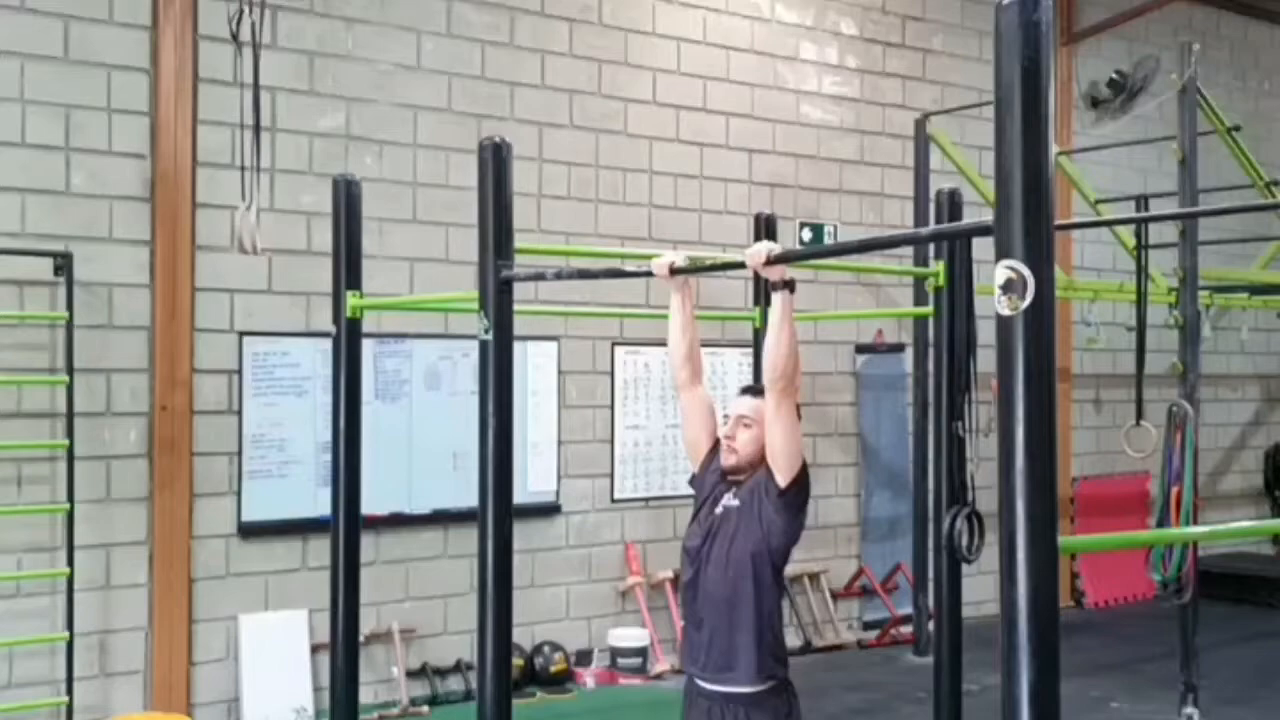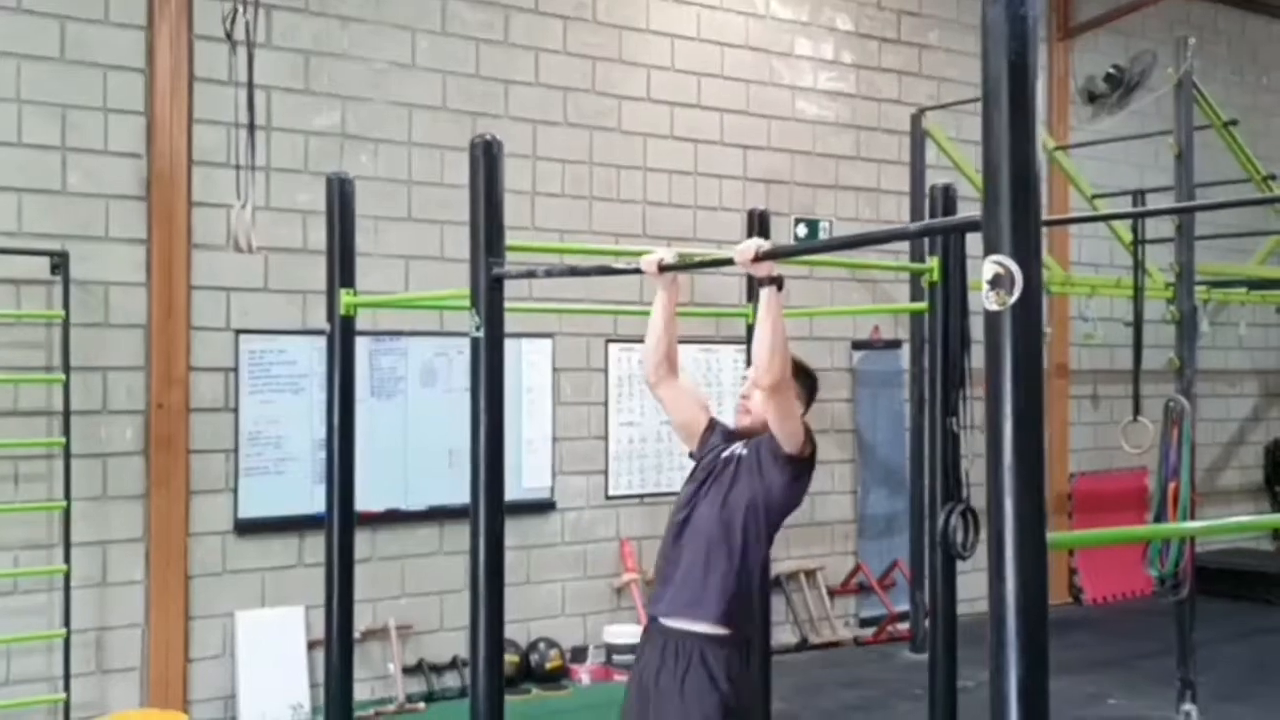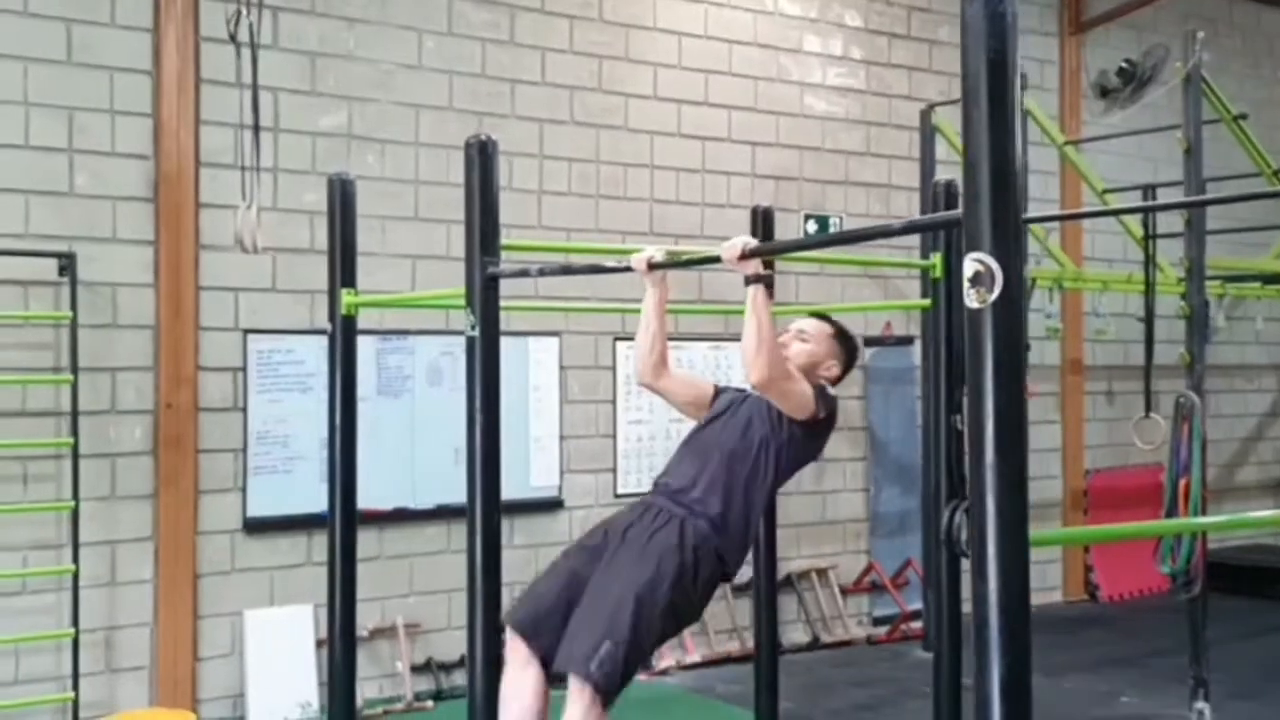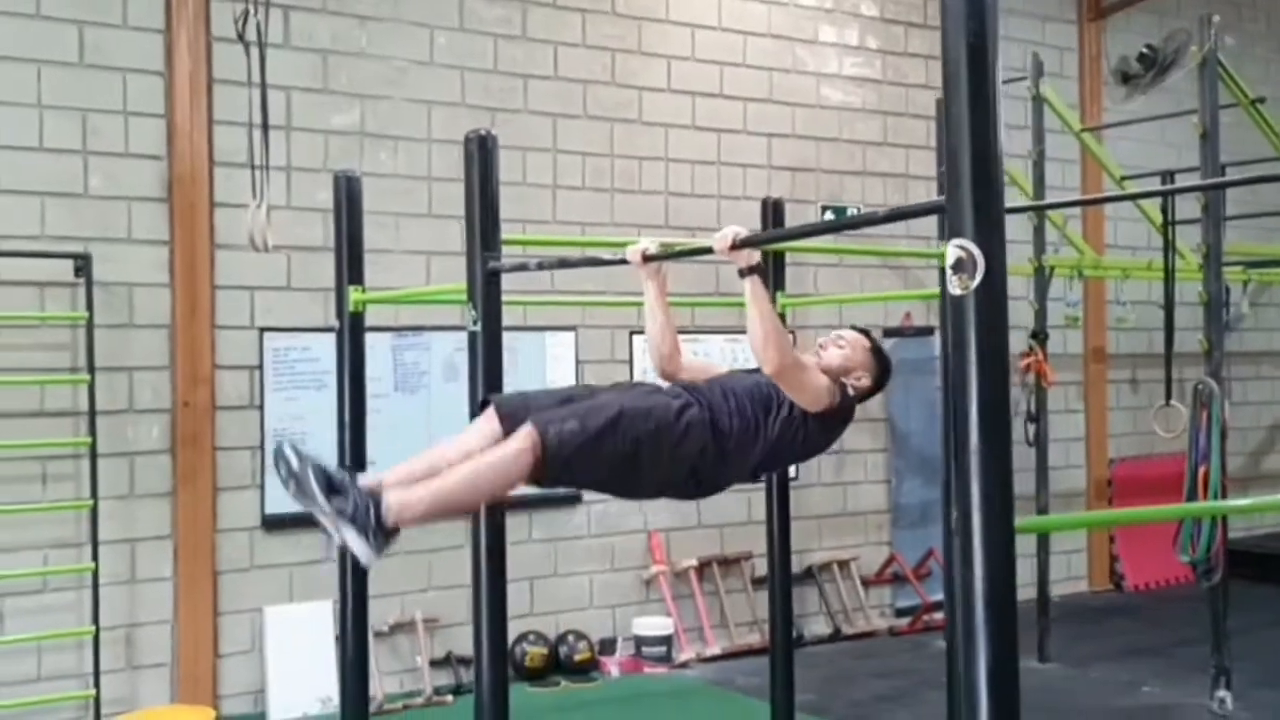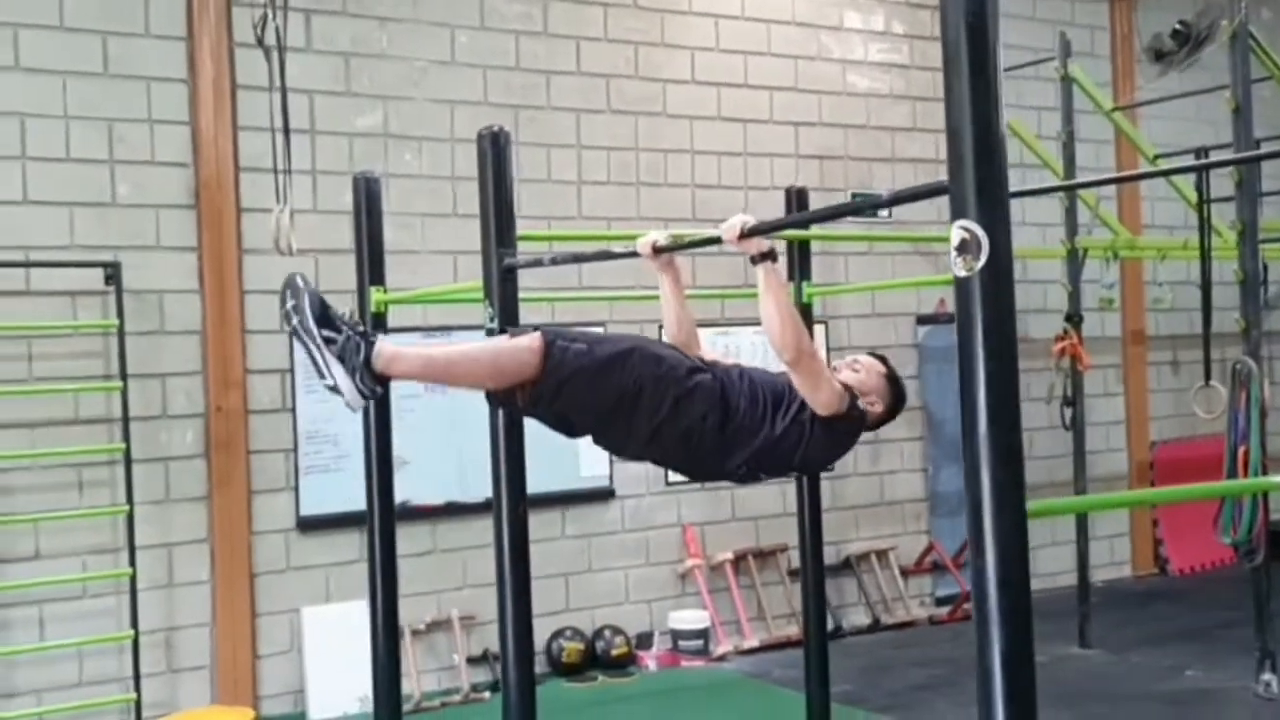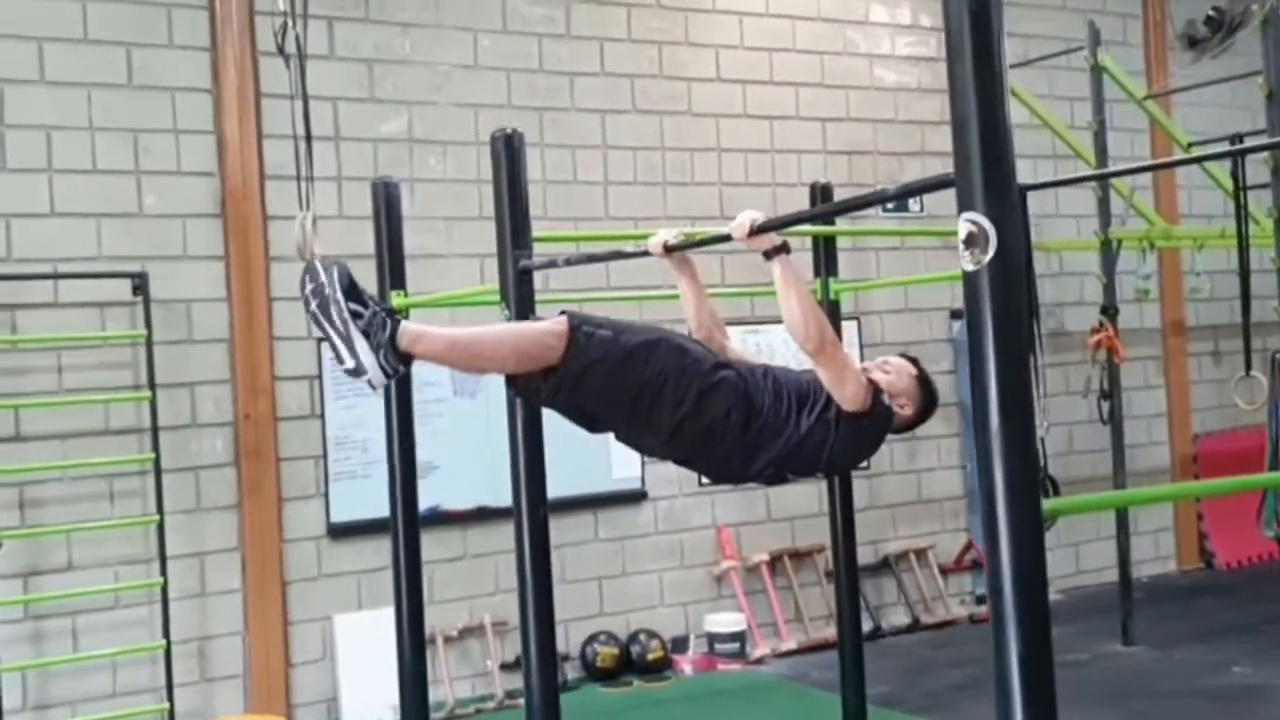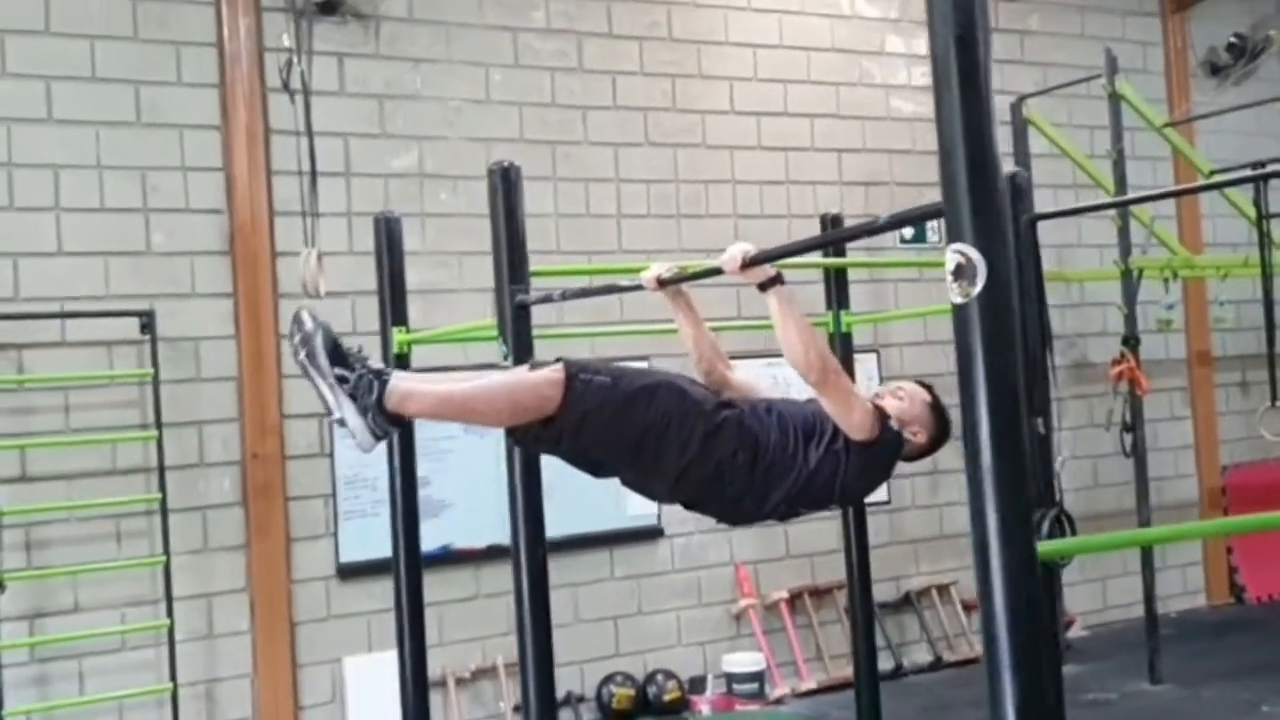
dt=0.4s
person 1, frame 1
left shoulder: (777, 495)
right shoulder: (713, 482)
left elbow: (780, 388)
right elbow: (688, 380)
left wrist: (780, 288)
right wrist: (679, 290)
person 1, frame 2
left shoulder: (788, 455)
right shoulder: (720, 444)
left elbow: (773, 382)
right elbow: (660, 376)
left wrist: (769, 283)
right wrist: (666, 288)
left hip: (711, 648)
right hip: (660, 636)
person 1, frame 3
left shoulder: (813, 408)
right shoulder: (739, 404)
left elbow: (763, 377)
right elbow: (653, 373)
left wrist: (754, 280)
right wrist: (655, 288)
left hip: (692, 535)
right hip: (649, 516)
left knee: (587, 678)
right knee: (527, 632)
person 1, frame 4
left shoulder: (824, 409)
right shoulder: (775, 392)
left elbow: (776, 363)
right elbow: (670, 363)
left wrist: (751, 271)
right wrist: (655, 278)
left hip: (691, 436)
right hip: (670, 418)
left knee: (532, 441)
right knee: (503, 416)
left ankle: (377, 515)
right ankle: (363, 491)
person 1, frame 5
left shoulder: (833, 420)
right shoulder: (782, 401)
left elbow: (793, 351)
right elbow: (688, 349)
left wrist: (762, 257)
right wrist: (667, 269)
left hip: (693, 411)
right hip: (680, 399)
left knee: (536, 353)
right knee: (526, 356)
left ankle: (367, 358)
right ankle: (364, 354)
person 1, frame 6
left shoulder: (861, 419)
right shoulder: (804, 398)
left elbow: (818, 343)
right elbow: (714, 343)
left wrist: (775, 252)
right wrist: (683, 267)
left hip: (716, 411)
right hip: (701, 402)
left knee: (560, 336)
right knee: (542, 353)
left ankle: (392, 338)
right ankle: (385, 341)
person 1, frame 7
left shoulder: (869, 449)
right shoulder: (813, 430)
left elbow: (819, 372)
right elbow: (718, 375)
left wrist: (769, 283)
right wrist: (678, 298)
left hip: (719, 451)
right hip: (703, 445)
left knee: (555, 385)
right knee: (537, 395)
left ankle: (384, 397)
right ankle: (380, 393)
